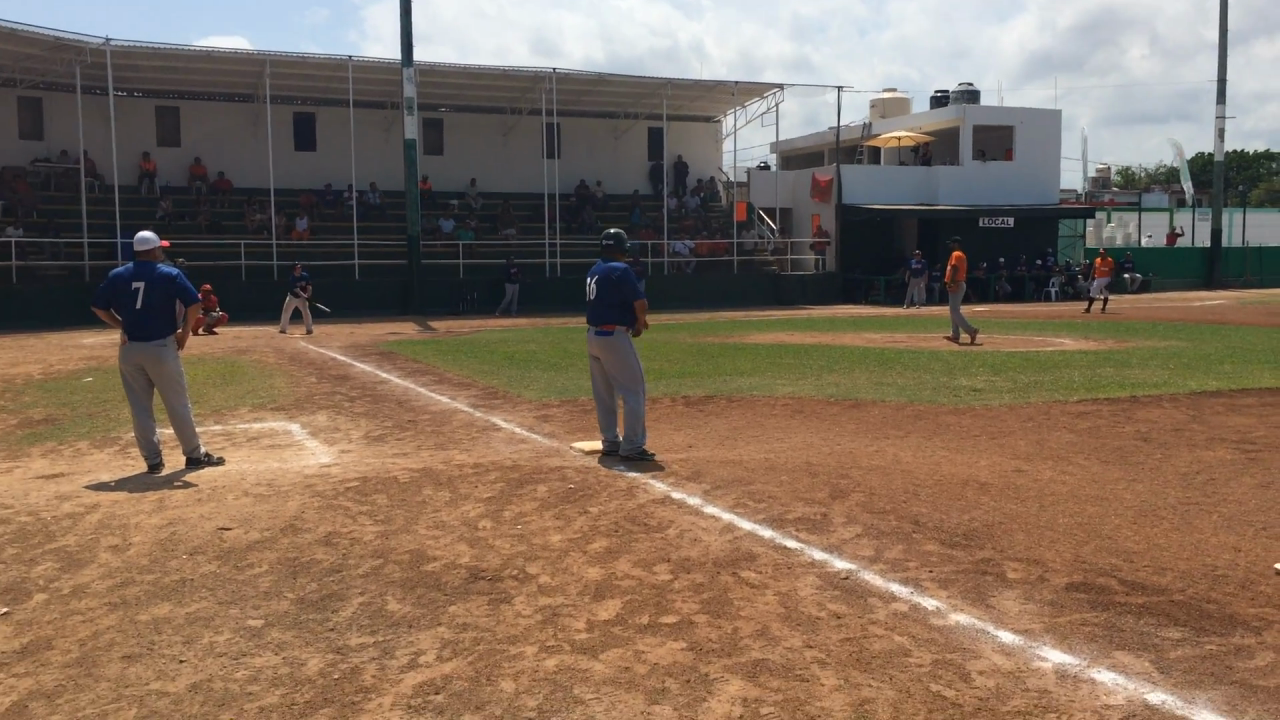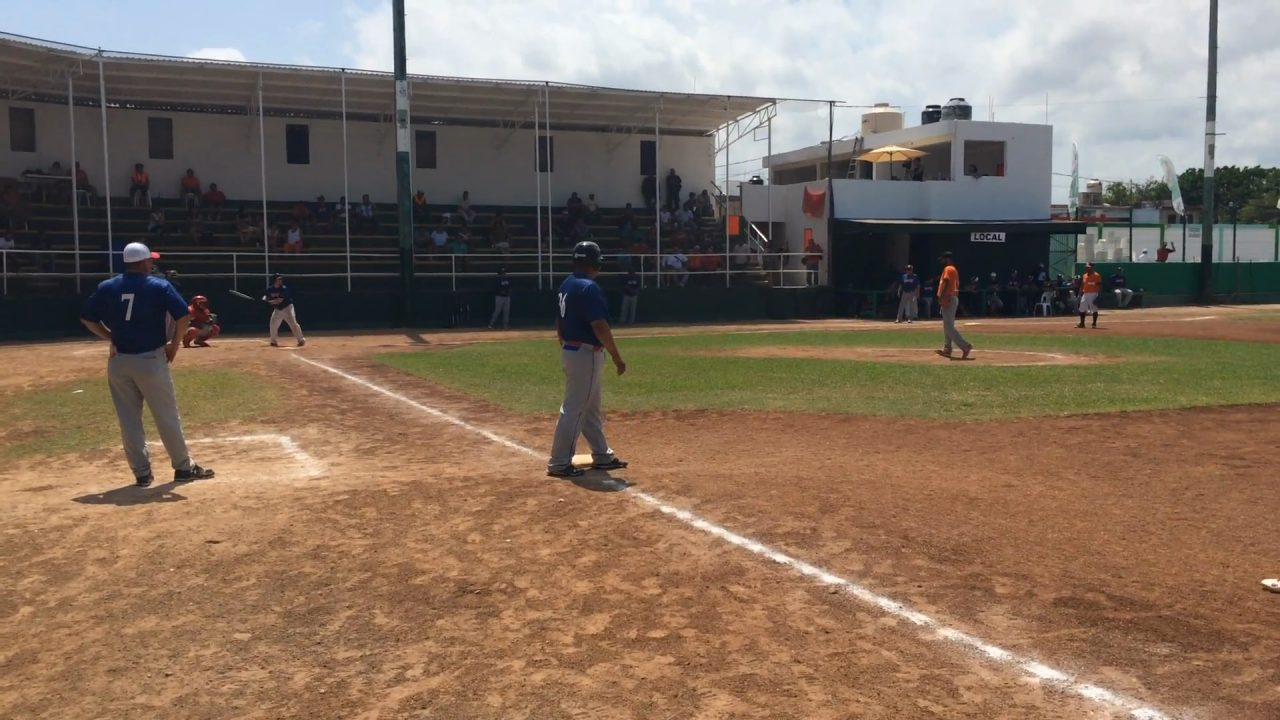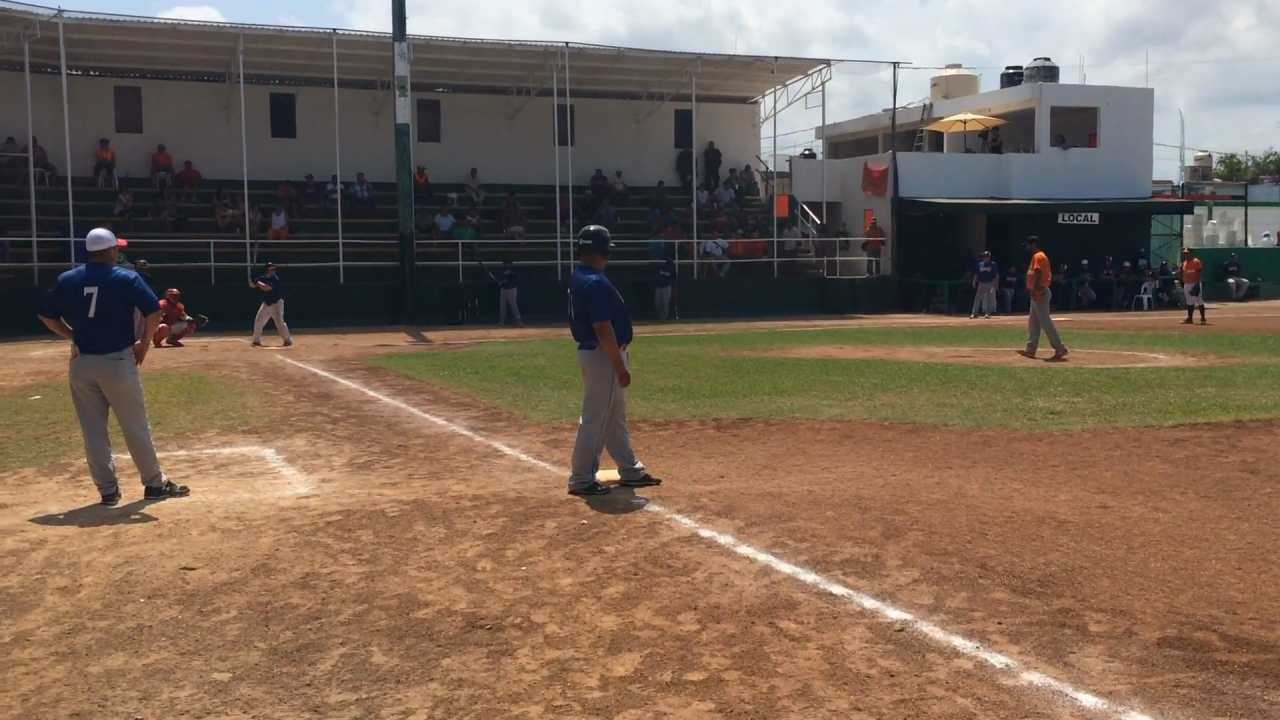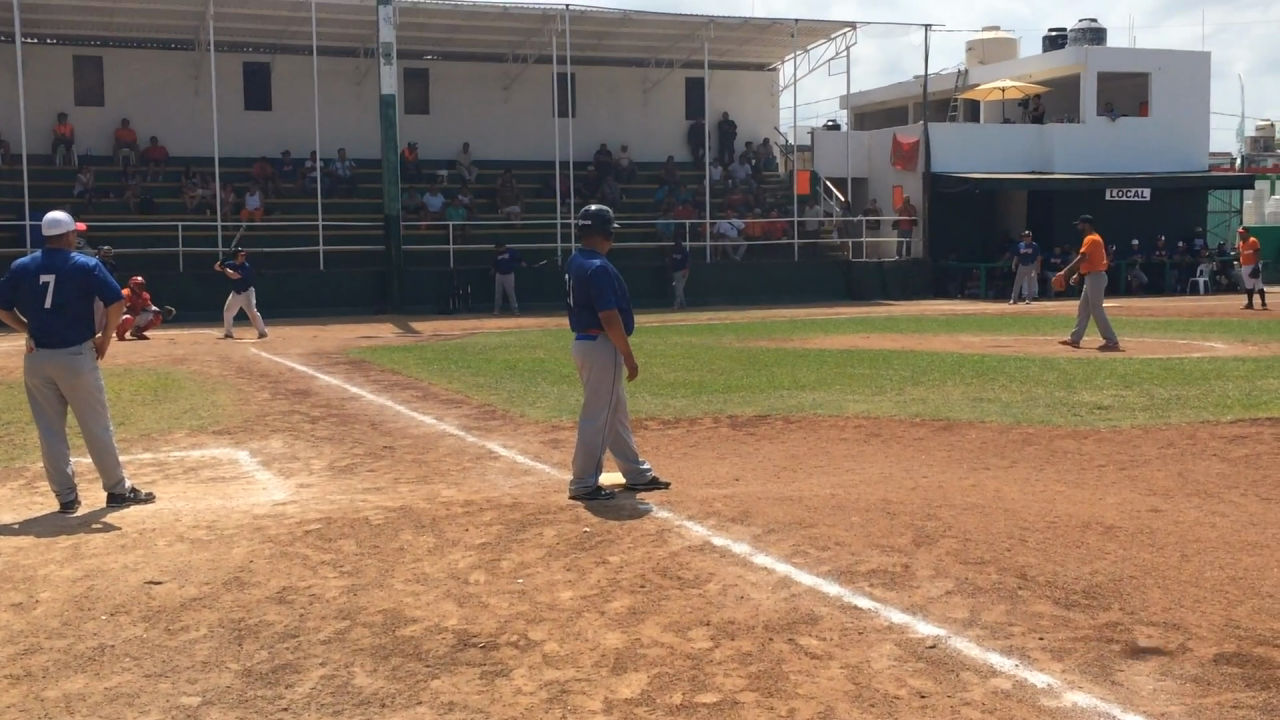
dt=0.7s
person 1, frame 1
left shoulder: (117, 276)
right shoulder: (169, 274)
left elbow: (98, 306)
right elbow: (194, 303)
left wrist: (122, 326)
right wrist: (185, 332)
left hip: (130, 349)
right hip: (161, 347)
left knee: (140, 408)
right knee: (177, 404)
left ankle: (153, 460)
right ankle: (195, 454)
person 1, frame 2
left shoulder: (107, 287)
right shoulder: (159, 286)
left elbow: (87, 319)
right elbow: (183, 316)
left wrist: (111, 338)
right wrist: (174, 343)
left hip: (119, 361)
right hip: (150, 359)
left knee: (129, 420)
right knee: (167, 417)
left ankle: (141, 472)
right ankle: (183, 467)
person 1, frame 3
left shoulder: (67, 280)
right shoulder: (126, 278)
left elbow: (46, 315)
right elbow: (153, 312)
left wrist: (73, 337)
right wrist: (144, 343)
left hip: (81, 363)
right hip: (117, 361)
left knee: (93, 430)
right knee: (135, 427)
left ankle: (107, 490)
right ankle: (155, 484)
person 1, frame 4
right shoulder: (86, 265)
right elbow: (116, 302)
left wrist: (29, 330)
right wrist: (105, 337)
left hip: (37, 358)
right hip: (76, 356)
left knee: (49, 432)
right knee: (97, 427)
left ankle: (66, 496)
right ankle: (117, 489)
person 2, frame 1
left shoulder: (594, 271)
right shoulder: (621, 270)
right elbow: (640, 305)
left wrist: (632, 322)
right wrist: (640, 323)
left hip: (594, 336)
right hip: (614, 337)
left knee: (604, 394)
right knee: (634, 389)
left ankle: (611, 442)
right ankle: (633, 446)
person 2, frame 2
left shoulder: (567, 285)
right shoulder: (589, 288)
left elbow: (560, 323)
right elbow: (600, 326)
left wrist: (565, 351)
right wrist: (616, 356)
left hip: (571, 350)
right hip: (586, 353)
left knee: (591, 408)
right knee: (574, 409)
left ankle: (602, 456)
right ankle: (559, 462)
person 2, frame 3
left shoulder: (580, 277)
right shoulder: (594, 282)
right elbow: (603, 328)
right wrist: (620, 365)
left hip: (596, 352)
right hip: (602, 355)
left knee: (614, 415)
right knee: (595, 418)
left ankle: (630, 471)
right ankle: (581, 480)
person 2, frame 4
left shoulder: (577, 261)
right shoulder: (598, 267)
right elbow: (610, 318)
right wrist: (628, 356)
left hip: (588, 342)
right hip: (600, 346)
left knee: (616, 413)
right knee: (597, 416)
left ankle: (637, 473)
right ankle: (583, 484)
